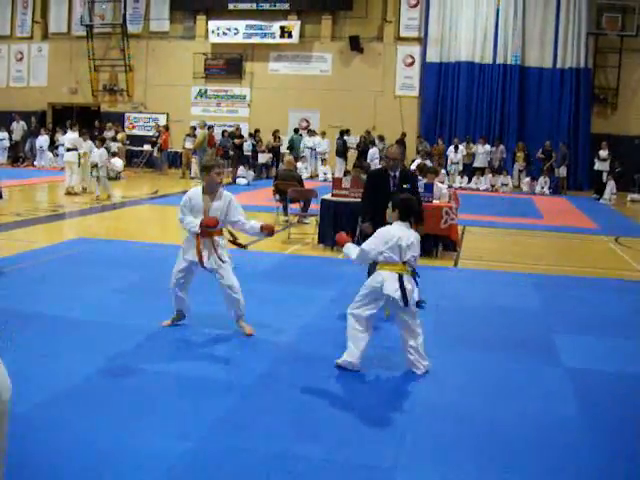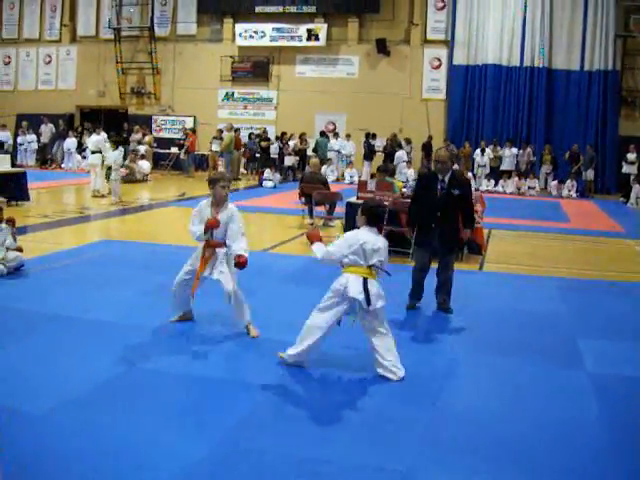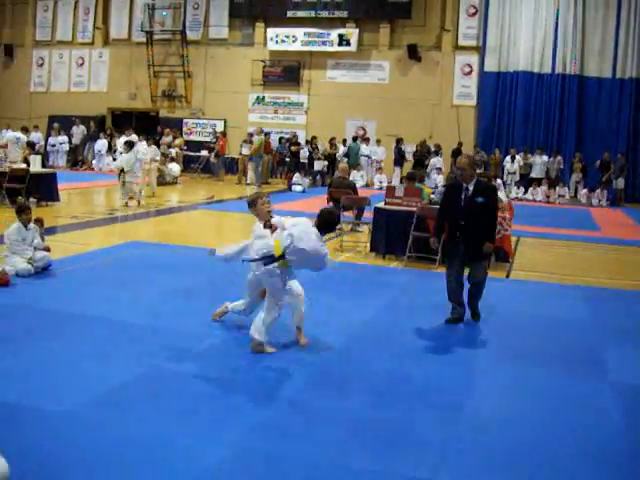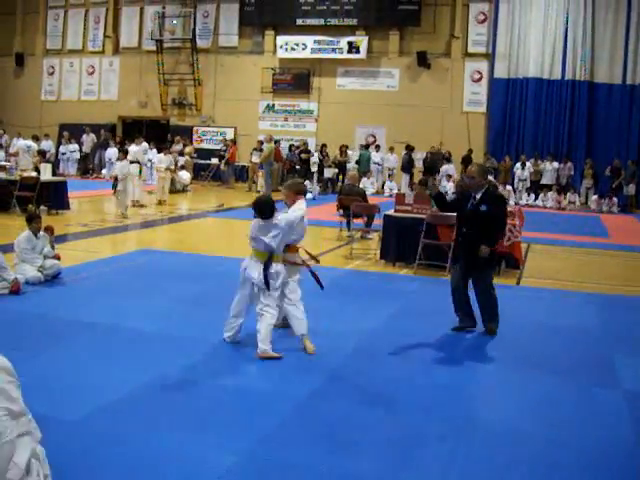
dt=0.5s
person 1, frame 1
left shoulder: (386, 233)
right shoulder: (415, 236)
left elbow: (362, 256)
left wrist: (346, 244)
left hip: (383, 281)
right hip: (405, 284)
left knee: (356, 314)
right knee: (411, 327)
left ankle: (351, 359)
right ankle: (420, 364)
person 1, frame 2
left shoulder: (351, 237)
right shoulder: (383, 243)
left elbow: (326, 256)
left wrist: (316, 243)
left hip: (346, 286)
right hip: (370, 289)
left knee: (320, 320)
right knee: (379, 330)
left ankle: (294, 354)
right ankle: (393, 369)
person 1, frame 3
left shoulder: (300, 223)
right shoulder: (321, 252)
left elbow: (279, 224)
right elbow: (317, 266)
left wrist: (272, 225)
left hip: (265, 250)
right hip: (276, 270)
right knee: (274, 306)
right ankle: (258, 341)
person 1, frame 4
left shoulder: (254, 224)
right shoulder: (281, 223)
right elbow: (299, 213)
right wrist: (299, 201)
left hip: (252, 266)
right hip: (271, 273)
left knee: (241, 304)
right knee: (268, 310)
left ankle: (230, 335)
right ankle: (263, 349)
person 2, frame 1
left shoulder: (227, 198)
right shoulder: (192, 195)
left elbow: (240, 221)
right elbow: (183, 217)
left wrist: (260, 228)
right wrist: (199, 224)
left hip: (215, 244)
right hip: (193, 243)
left knee: (229, 283)
right knee: (177, 281)
left ankle: (240, 319)
right ankle: (180, 313)
person 2, frame 2
left shoulder: (232, 211)
right shoulder: (202, 207)
left elbow: (237, 236)
right elbow: (193, 230)
left wrist: (241, 254)
right wrist: (204, 229)
left hip: (223, 254)
right hip: (203, 252)
left knee: (231, 289)
right knee: (180, 283)
left ankle: (248, 324)
right ankle: (186, 312)
person 2, frame 3
left shoulder: (279, 221)
right shoulder: (260, 231)
left hip: (281, 270)
right hip: (266, 272)
left knee: (296, 294)
left ankle: (298, 330)
right ankle: (227, 308)
person 2, frame 4
left shoulder: (297, 212)
right shoulder: (295, 210)
left hip: (288, 261)
right hip: (281, 258)
left knee: (292, 298)
left ankle: (305, 338)
right ankle: (283, 318)
person 3, frame 1
left shoulder: (410, 176)
right shoulder: (374, 175)
left elbow: (416, 200)
right elbow: (366, 200)
left wrist: (418, 222)
right wrist: (366, 221)
left hip: (402, 226)
right hip: (380, 226)
left knee: (407, 261)
right knee: (376, 261)
left ankle: (412, 295)
right ankle: (374, 292)
person 3, frame 2
left shoulder: (461, 182)
right shoulder: (424, 178)
left elbow: (467, 207)
right elbow: (415, 203)
left wrist: (468, 226)
right wrist: (410, 225)
left hip: (448, 234)
right hip: (426, 232)
left knee: (446, 271)
right knee: (420, 267)
left ankle: (443, 302)
right ankle: (414, 298)
person 3, frame 3
left shoulder: (488, 189)
right shoulder: (451, 188)
left elbow: (492, 218)
right elbow: (442, 213)
left wrist: (490, 240)
right wrist: (436, 235)
left hip: (477, 243)
right hip: (454, 242)
left knee: (478, 278)
right knee: (453, 279)
left ankle: (474, 306)
right ankle: (457, 312)
person 3, frame 4
left shoulder: (496, 199)
right shoulder: (464, 194)
left elbow: (499, 227)
right elbow: (448, 208)
left wrist: (489, 245)
right wrist: (436, 194)
left hip: (482, 253)
right hip: (462, 250)
left knee: (484, 290)
right knee: (457, 286)
left ankle: (491, 325)
right ankle: (466, 321)
